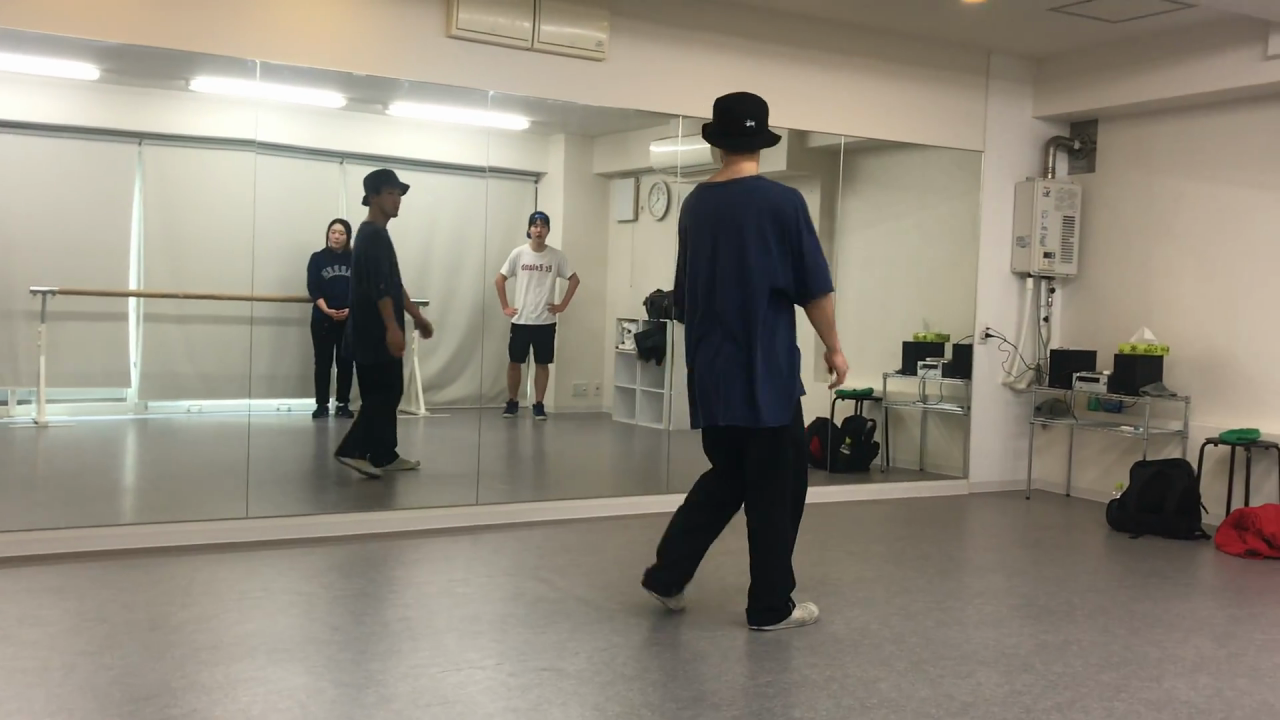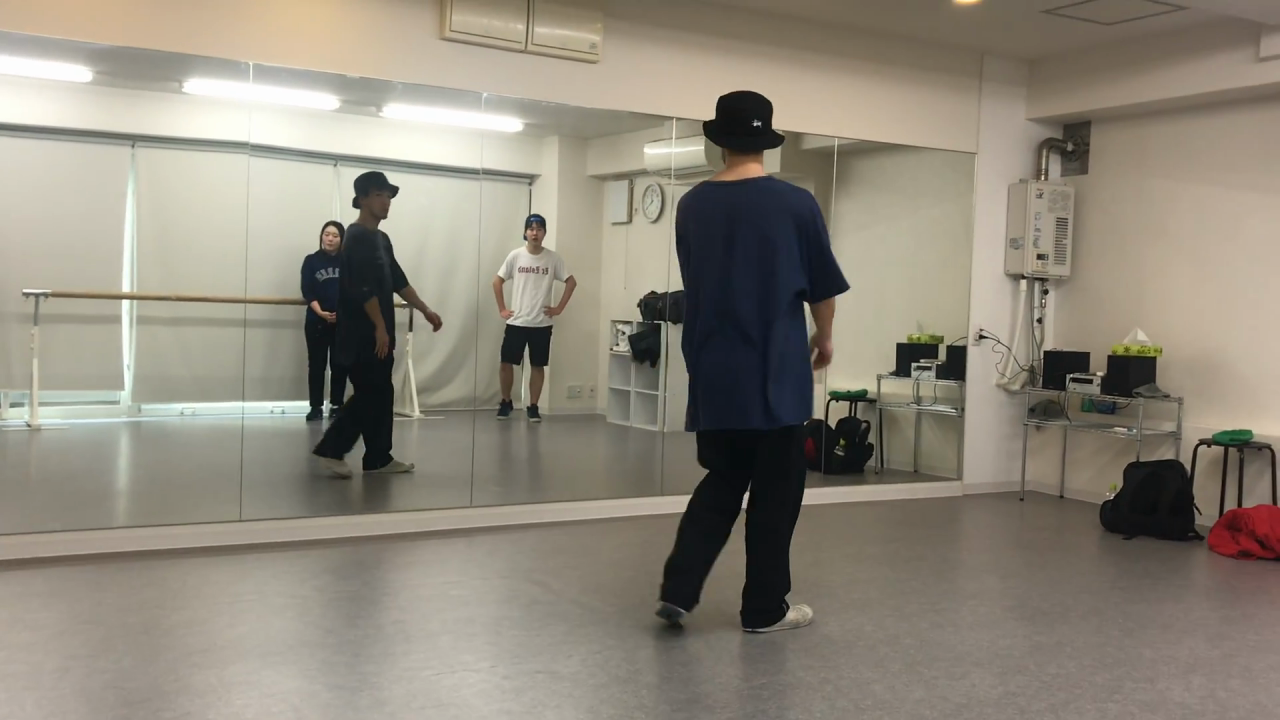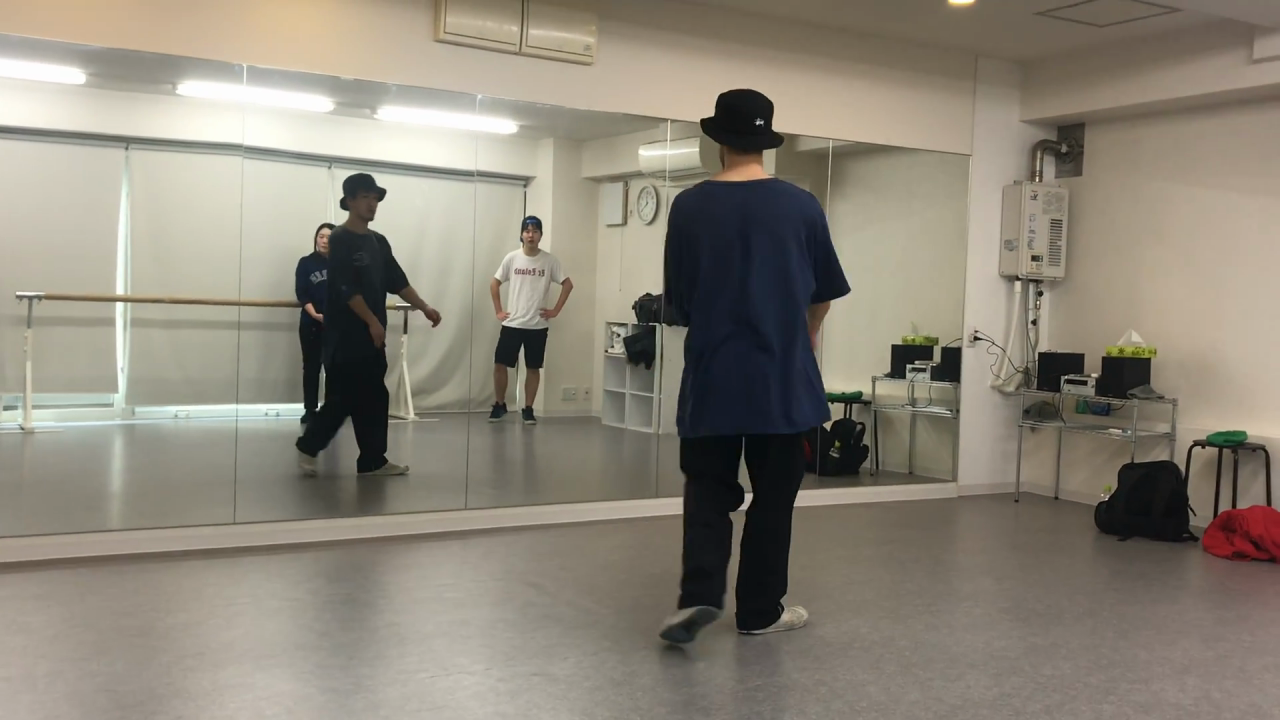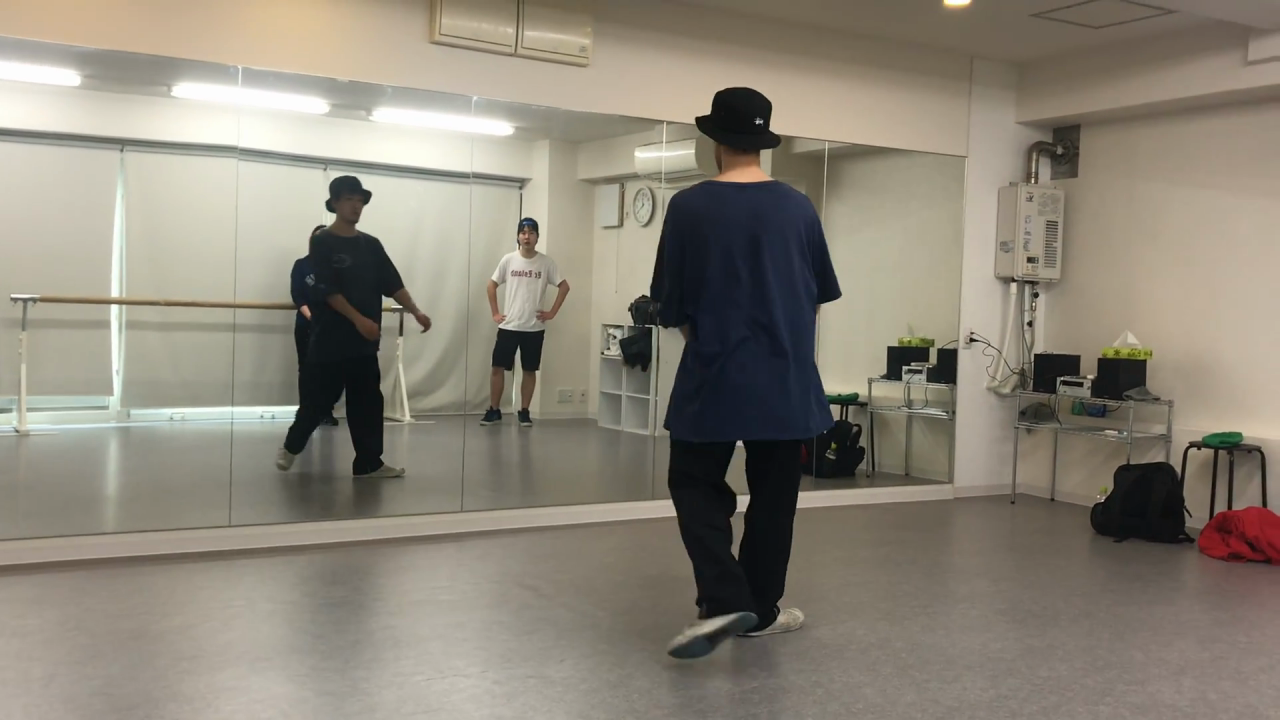
dt=0.1s
person 1, frame 1
left shoulder: (696, 205)
right shoulder: (783, 202)
right elbow: (813, 286)
right wrist: (833, 347)
left hip: (709, 368)
right hip: (765, 369)
left knee: (727, 475)
right knee: (776, 488)
left ankle: (667, 574)
right ankle: (770, 606)
person 1, frame 2
left shoulder: (692, 205)
right shoulder: (797, 204)
right elbow: (823, 286)
right wrist: (822, 341)
left hip: (710, 372)
right hip: (775, 371)
left knee: (723, 479)
right knee: (775, 490)
left ankle: (680, 587)
right ankle: (765, 607)
person 1, frame 3
left shoulder: (690, 205)
right shoulder: (802, 205)
left elbow: (680, 295)
right elbow: (825, 289)
right wrist: (804, 338)
left hip: (712, 372)
right hip: (782, 375)
left knee: (710, 482)
right knee: (774, 492)
left ankle: (699, 596)
right ankle: (761, 607)
person 1, frame 4
left shoulder: (688, 207)
right shoulder: (798, 209)
left elbow: (669, 300)
right elbow: (819, 290)
left hip: (713, 377)
right hip: (784, 379)
left knee: (696, 485)
right knee: (773, 496)
left ankle: (720, 603)
right ankle: (760, 609)
person 2, frame 1
left shoulder: (377, 235)
right shoulder: (372, 235)
left elbow: (393, 285)
right elbow: (379, 286)
left wrist: (418, 316)
right wrist: (393, 326)
left hip: (379, 331)
right hip: (373, 331)
left knee: (384, 392)
right knee: (386, 391)
left ankle: (383, 454)
right ankle: (354, 450)
person 2, frame 2
left shoulder: (381, 238)
right shoulder: (357, 237)
left elbow: (398, 281)
right elbow: (362, 288)
left wrist: (426, 311)
right wrist: (380, 327)
left hip: (372, 332)
right hip: (360, 332)
left knee: (379, 394)
right knee: (370, 394)
left ankle: (378, 458)
right ankle: (330, 449)
person 2, frame 3
left shoulder: (378, 242)
right shoulder: (340, 239)
left elbow: (397, 281)
right elbow: (345, 289)
left wrist: (425, 308)
right wrist: (371, 322)
left hip: (371, 337)
right hip: (344, 334)
left knee: (373, 398)
right knee: (343, 397)
left ankle: (373, 460)
right ankle: (308, 448)
person 2, frame 4
left shoulder: (371, 244)
right shoulder: (321, 242)
left elbow: (391, 283)
right elbow: (326, 289)
left wrist: (416, 312)
right wrist: (357, 318)
left hip: (362, 339)
right hip: (330, 336)
left knee: (369, 399)
right knee: (319, 396)
left ankle: (368, 463)
right ankle: (291, 447)
person 3, frame 1
left shoulder: (556, 256)
right shoulder: (518, 254)
left elbow: (574, 280)
right elbow: (500, 279)
left wrist: (562, 305)
right wrist: (505, 306)
left hip: (546, 321)
right hip: (520, 320)
left knee: (543, 364)
right knee: (515, 362)
left ankle: (539, 405)
right ankle: (512, 402)
person 3, frame 2
left shoulder: (553, 258)
right shoulder: (515, 256)
left elbow: (571, 282)
right elbow: (497, 281)
left wrist: (559, 308)
right wrist: (502, 309)
left hip: (542, 323)
right hip: (516, 321)
left knee: (538, 366)
right knee: (506, 363)
left ankle: (533, 407)
right ankle: (506, 402)
person 3, frame 3
left shoulder: (550, 260)
right shoulder: (512, 258)
left elbow: (567, 284)
right elbow: (494, 284)
left wrist: (555, 310)
right wrist: (498, 310)
left hip: (538, 325)
right hip: (512, 323)
left knee: (533, 368)
right knee: (500, 364)
left ankle: (528, 409)
right ankle: (499, 405)
person 3, frame 4
left shoulder: (546, 262)
right shoulder: (508, 260)
left elbow: (564, 287)
right elbow: (491, 286)
left wrist: (552, 313)
right wrist: (495, 313)
left hip: (534, 327)
right hip: (508, 325)
left knee: (529, 370)
right knee: (497, 368)
left ankle: (524, 411)
right ankle: (494, 410)
person 4, frame 1
left shoulder: (355, 260)
right shoulder: (317, 258)
right elbow: (313, 289)
left wrist: (350, 310)
right wrist: (327, 310)
right hip: (323, 319)
left knee: (346, 363)
right knee: (323, 363)
left ankle: (343, 405)
right ankle: (322, 405)
person 4, frame 2
right shoulder: (311, 261)
right elbow: (307, 292)
right wrist: (321, 312)
right hip: (317, 321)
left knee: (339, 365)
right knee: (316, 365)
left ankle: (336, 406)
right ankle: (316, 407)
person 4, frame 3
right shoulder: (306, 263)
right elbow: (302, 294)
right wrist: (315, 315)
right hip: (310, 323)
right knee: (311, 367)
right ankle: (310, 409)
person 4, frame 4
right shoulder: (301, 265)
right elbow: (297, 296)
right wrist: (310, 316)
right hip: (307, 325)
right knee: (306, 368)
left ankle: (327, 411)
